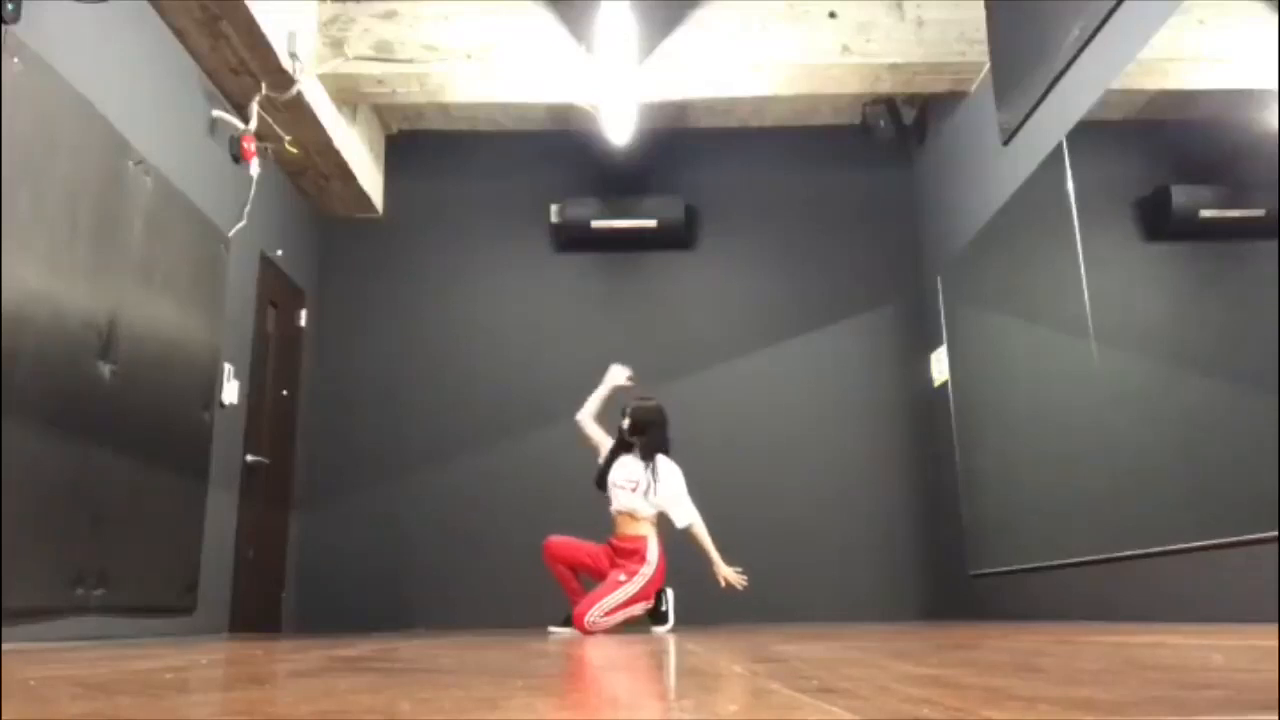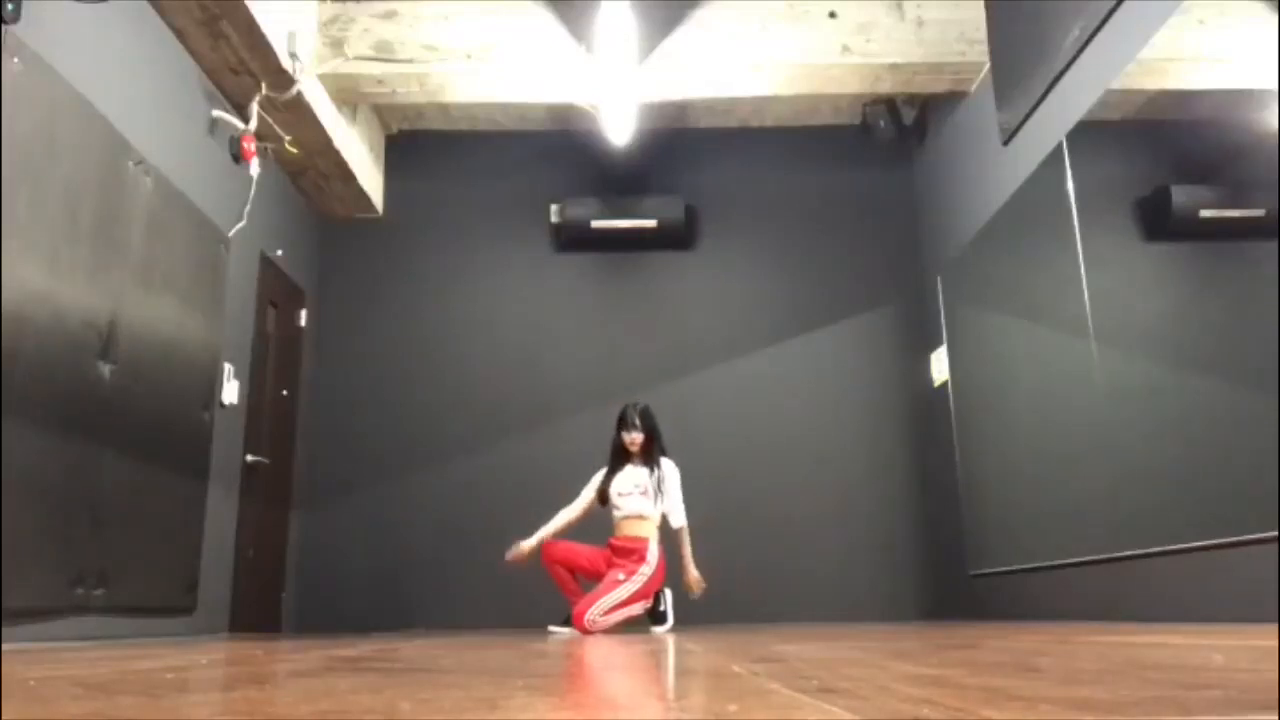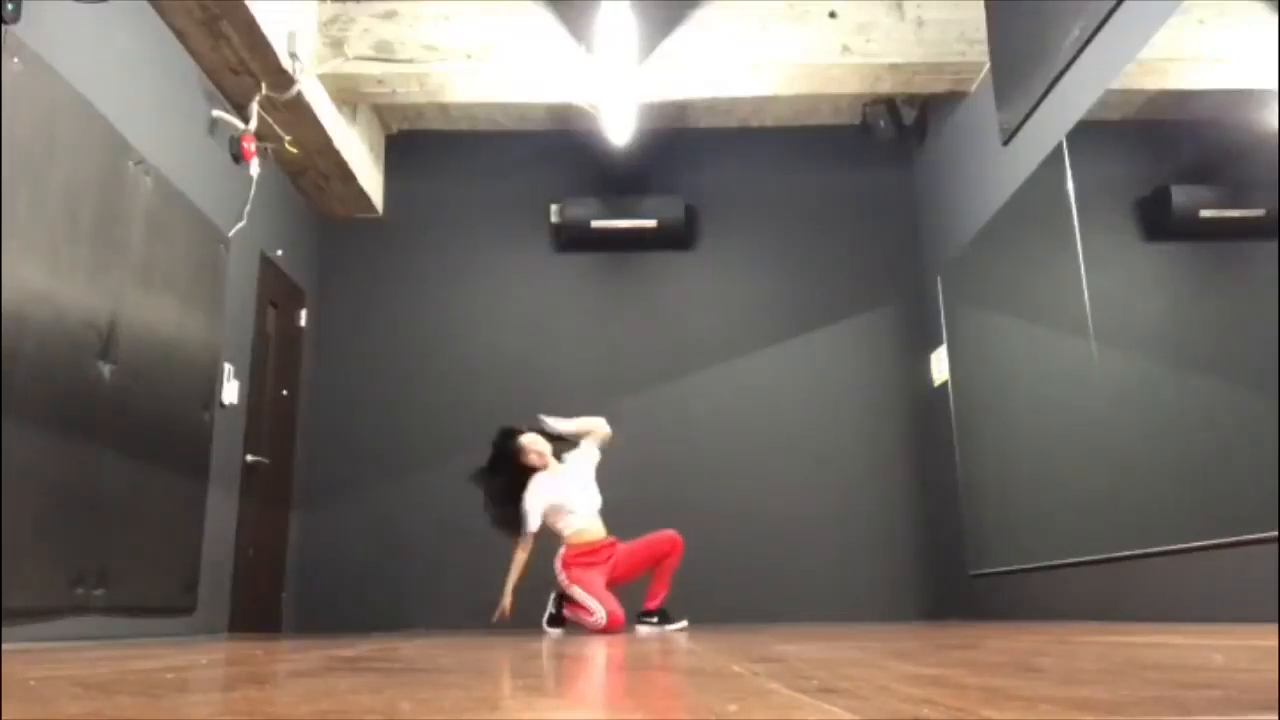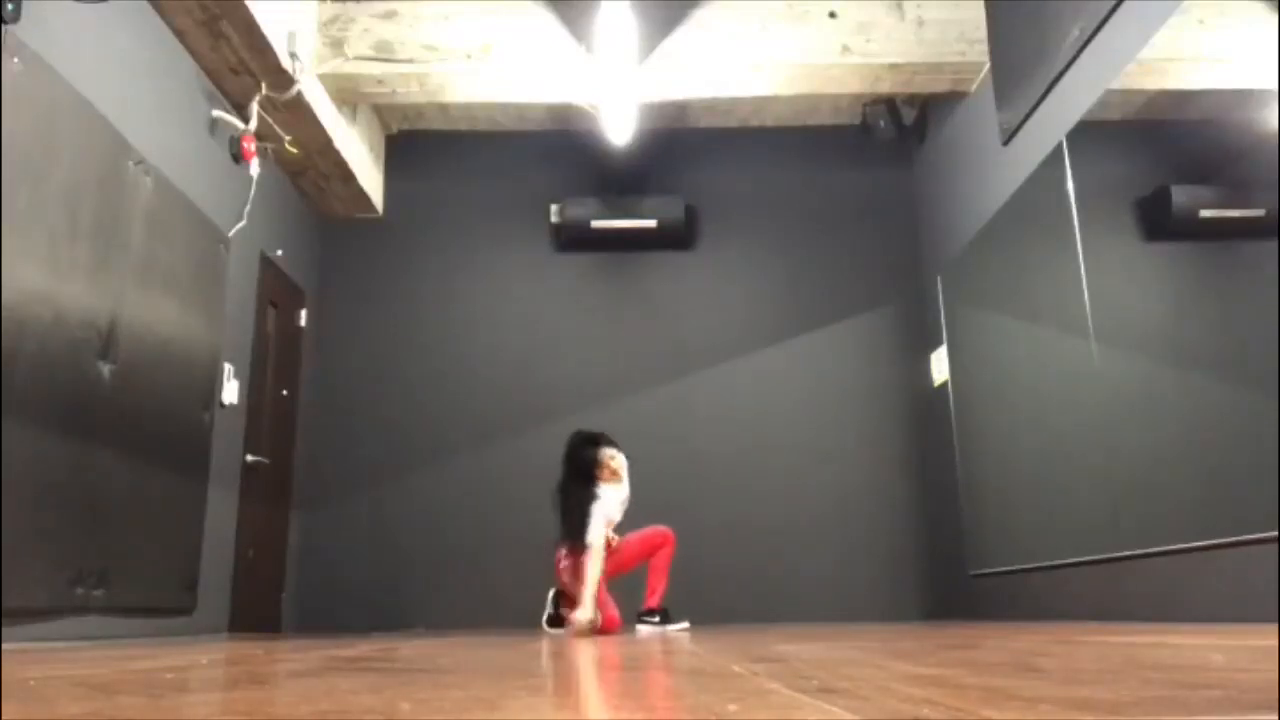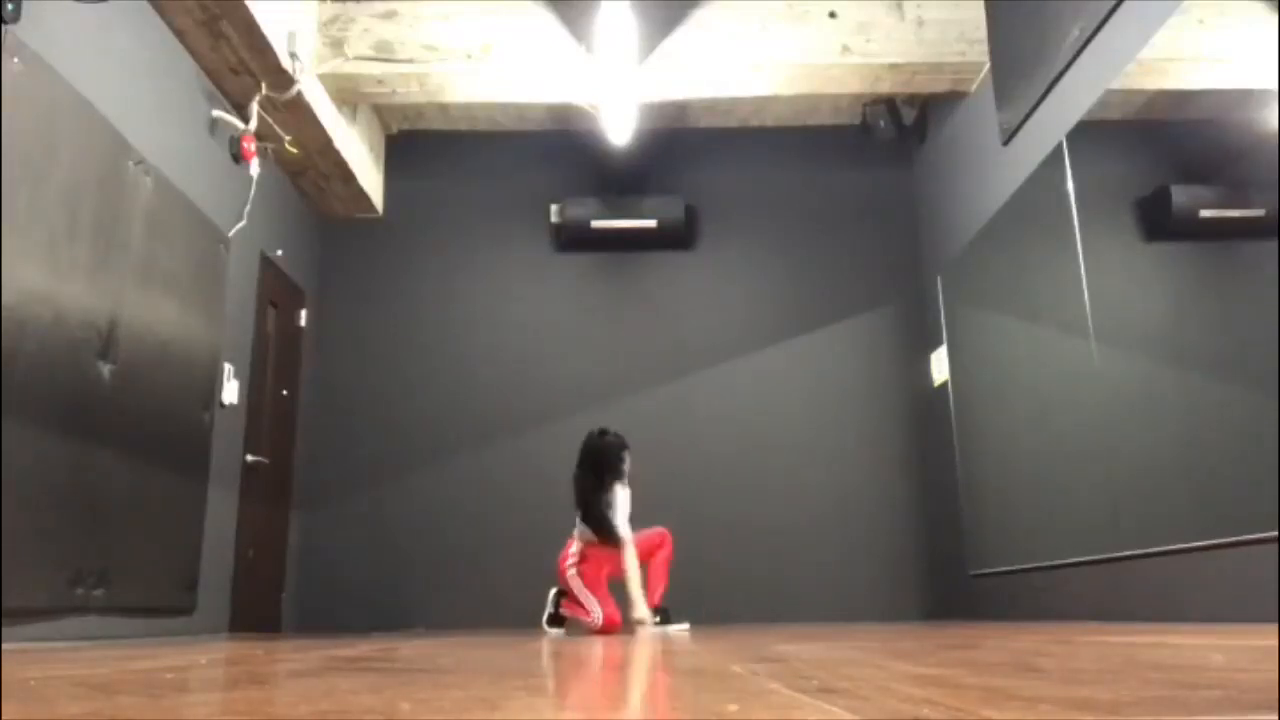
dt=1s
person 1, frame 1
left shoulder: (663, 468)
right shoulder: (618, 458)
left elbow: (690, 516)
right elbow: (584, 419)
left wrist: (717, 562)
right wrist: (609, 384)
left hip: (644, 560)
right hip: (615, 553)
left knee: (586, 621)
right knee: (554, 547)
left ankle: (652, 602)
right ankle: (581, 606)
person 1, frame 2
left shoulder: (664, 468)
right shoulder: (610, 473)
left elbow: (678, 520)
right elbow: (574, 511)
left wrist: (688, 567)
right wrist: (533, 540)
left hip: (645, 558)
right hip: (613, 554)
left knee: (586, 621)
right knee: (548, 551)
left ankle: (653, 601)
person 1, frame 3
left shoulder: (576, 461)
right shoulder: (537, 490)
left elbow: (602, 428)
right elbow: (524, 543)
left wrist: (565, 427)
right wrist: (508, 591)
left hip: (610, 553)
right hip: (578, 564)
left knee: (671, 541)
right knee: (613, 621)
left ankle: (651, 614)
right ankle: (563, 607)
person 1, frame 4
left shoulder: (619, 471)
right shoulder: (597, 502)
right elbow: (594, 554)
left wrist: (607, 532)
right wrist: (585, 605)
left hip: (606, 550)
right hip: (577, 561)
left knee: (663, 536)
right knee: (609, 623)
left ankle: (650, 614)
right ankle: (561, 605)
person 1, frame 5
right shoulder: (612, 494)
right elbow: (628, 550)
right wrist: (638, 602)
left hip: (604, 551)
right hip: (582, 560)
left knee: (661, 537)
right knee: (610, 623)
left ankle: (651, 613)
right ankle: (562, 604)
